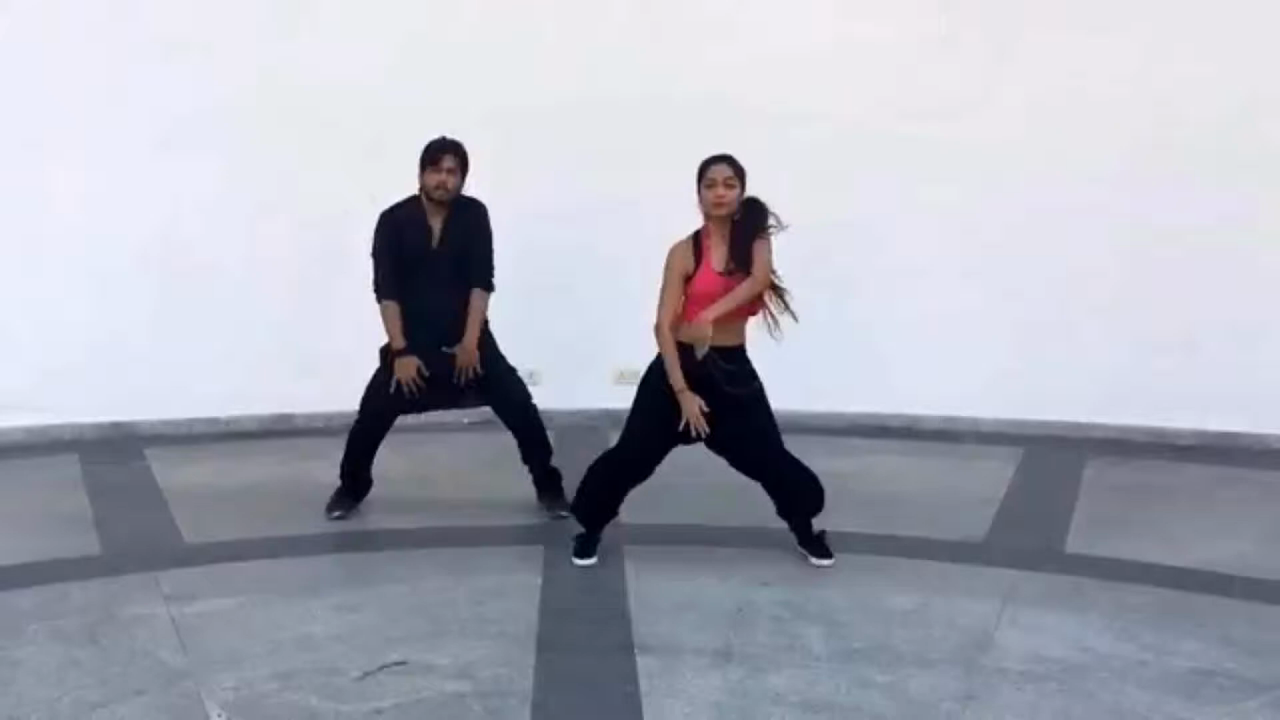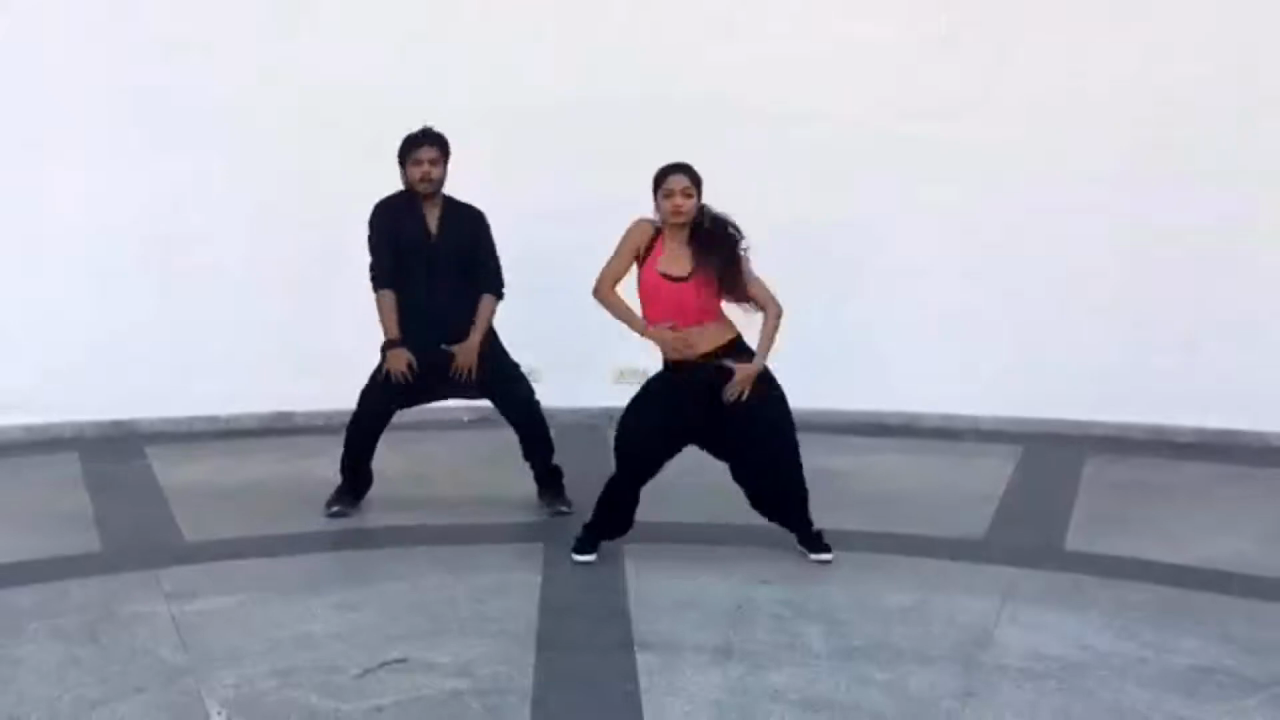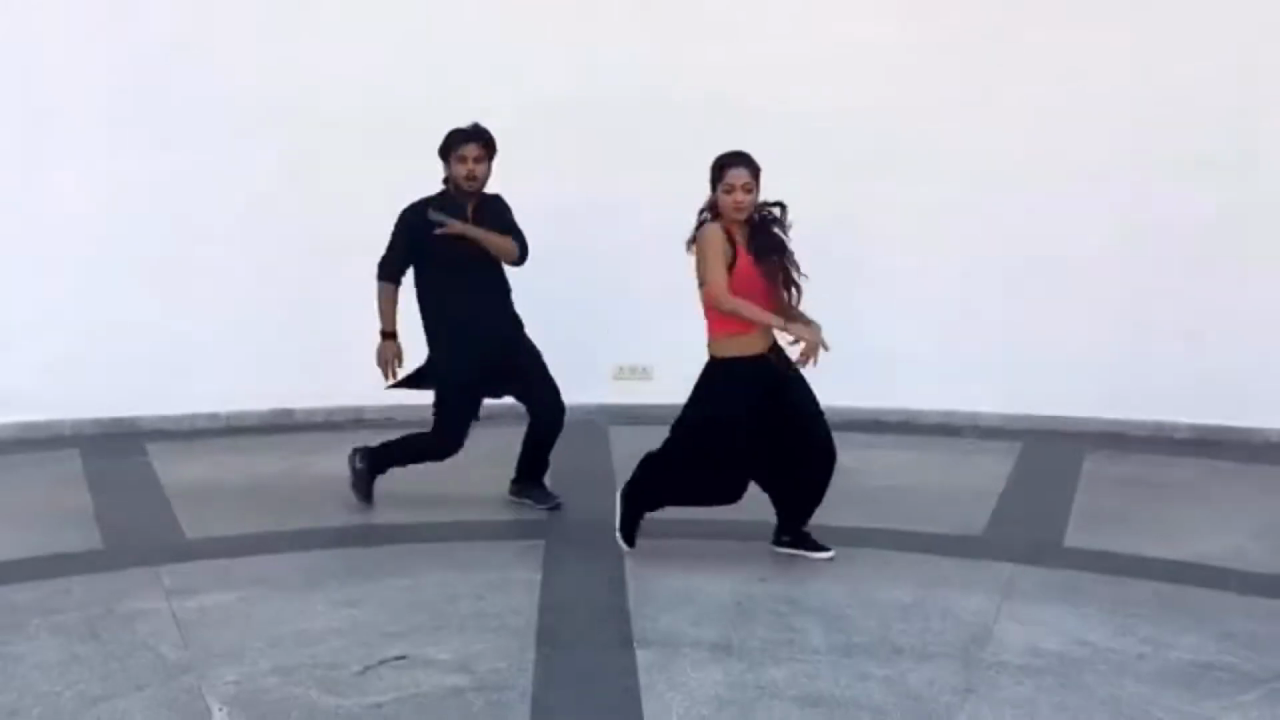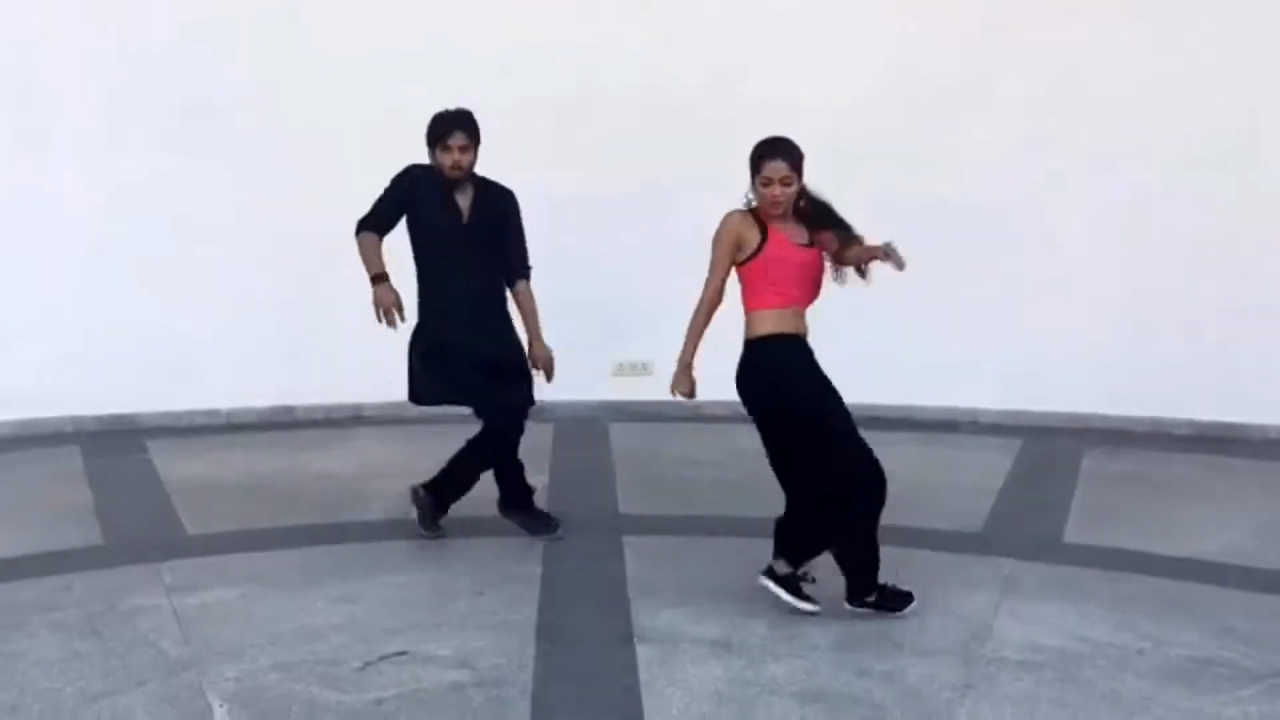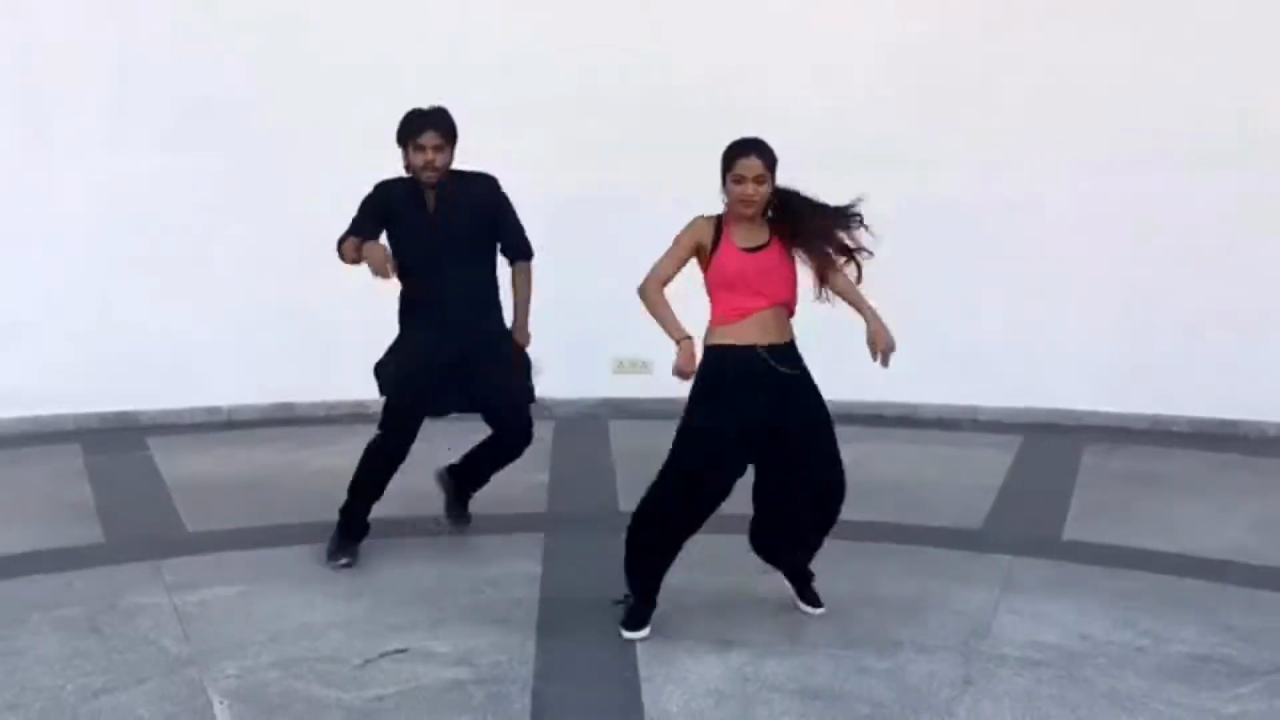
dt=0.3s
person 1, frame 1
left shoulder: (755, 233)
right shoulder: (684, 252)
left elbow: (760, 277)
right elbow: (662, 327)
left wrist: (710, 316)
right wrist: (682, 392)
left hip: (732, 364)
right hip: (678, 362)
left knee: (769, 458)
right knee: (632, 454)
left ankle: (806, 529)
right ankle: (590, 525)
person 1, frame 2
left shoulder: (719, 247)
right shoulder: (644, 234)
left elbow: (771, 307)
right elbow: (603, 288)
left wrist: (757, 363)
right wrist: (650, 331)
left hip: (733, 369)
right hip: (679, 375)
left knee: (775, 454)
right knee: (633, 453)
left ankle: (802, 528)
right ankle: (598, 531)
person 1, frame 3
left shoulder: (765, 232)
right shoulder: (711, 234)
right elbow: (719, 297)
left wrist: (803, 322)
right wrist: (792, 325)
left hip: (772, 364)
right hip: (729, 374)
left knee: (815, 454)
right knee: (700, 467)
left ankle: (790, 530)
right ankle: (634, 502)
person 1, frame 4
left shoulder: (812, 225)
right shoulder: (739, 225)
left elbow: (848, 253)
right elbow: (710, 297)
left wrist: (877, 251)
right wrist: (686, 361)
left hip: (794, 358)
right hip: (771, 362)
left knee: (819, 467)
right knee: (848, 468)
left ankle: (787, 565)
right ankle: (863, 588)
person 1, frame 5
left shoulder: (791, 226)
right shoulder: (707, 231)
left elbow: (833, 268)
right elbow: (650, 285)
left wrist: (871, 317)
right wrist: (681, 338)
left hip: (785, 370)
right hip: (723, 376)
left knee: (819, 484)
right knee: (684, 489)
left ankle: (792, 563)
right ankle: (641, 595)
person 2, frame 1
left shoulder: (473, 215)
right shoulder: (394, 221)
left elbow: (481, 280)
right elbow: (386, 289)
left wrist: (472, 340)
right wrist: (399, 351)
left hip: (468, 340)
right hip: (413, 345)
left knee: (523, 413)
right knee: (370, 420)
left ankle: (549, 487)
right ankle: (351, 489)
person 2, frame 2
left shoulder: (471, 219)
right shoulder: (389, 213)
left elbow: (491, 283)
right elbow: (383, 282)
left wrist: (474, 341)
right wrist: (394, 344)
left hip: (470, 337)
right hip: (414, 340)
left knee: (525, 408)
right knee: (367, 415)
left ankle: (549, 485)
right ankle: (352, 485)
person 2, frame 3
left shoulder: (496, 208)
right shoulder: (419, 216)
left elbow: (516, 252)
right elbow: (389, 274)
left wrist: (469, 231)
right wrist: (388, 335)
left hip: (502, 333)
right hip: (455, 340)
left knee: (550, 409)
right knee: (446, 438)
left ankle: (527, 481)
right ankle: (369, 462)
person 2, frame 4
left shoulder: (500, 199)
right shoulder: (415, 183)
left elbow: (517, 272)
right elbow: (370, 230)
left wrist: (536, 337)
right wrist: (380, 281)
left hip: (491, 325)
right hip: (444, 330)
left knee: (508, 415)
right knee: (506, 416)
left ankle: (436, 496)
right ankle: (515, 503)
person 2, frame 5
left shoulder: (480, 191)
right shoulder: (388, 198)
left elbow: (519, 253)
right elbow: (349, 247)
left wrist: (520, 322)
right wrist: (365, 247)
left hip: (483, 341)
right hip: (421, 344)
left knee: (515, 432)
right knee: (394, 437)
left ankle: (458, 482)
right ankle: (350, 527)
